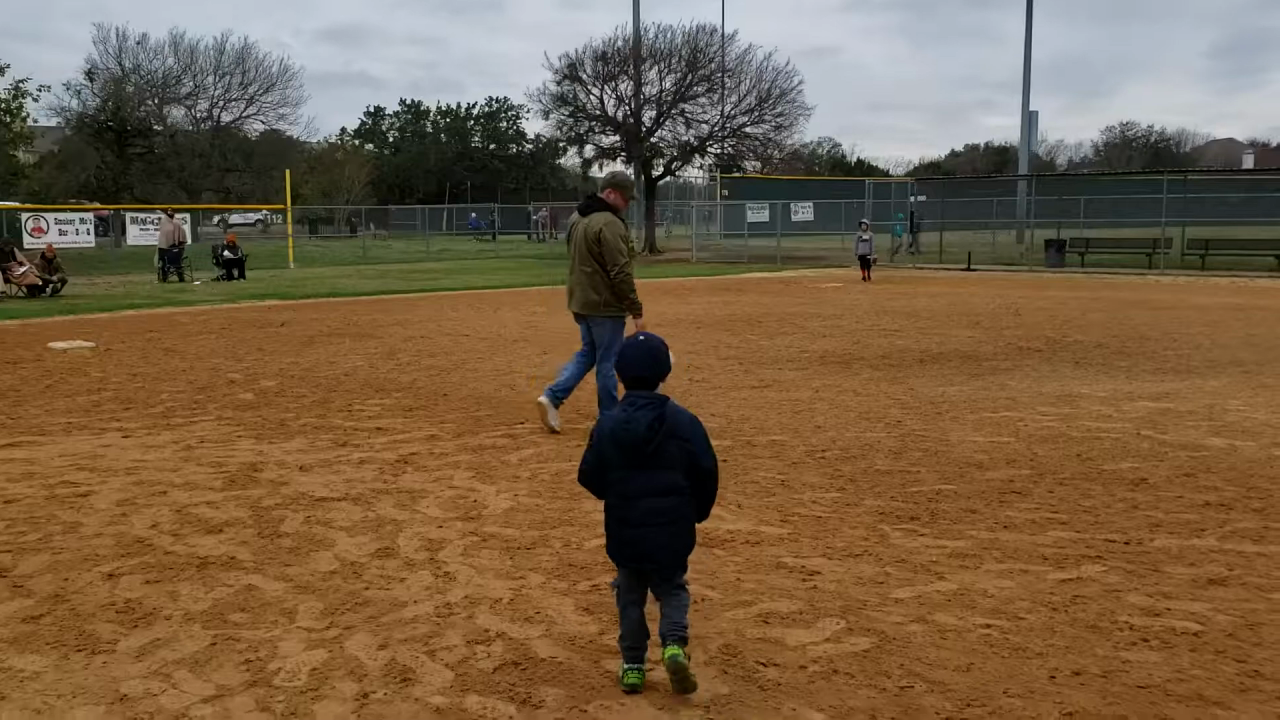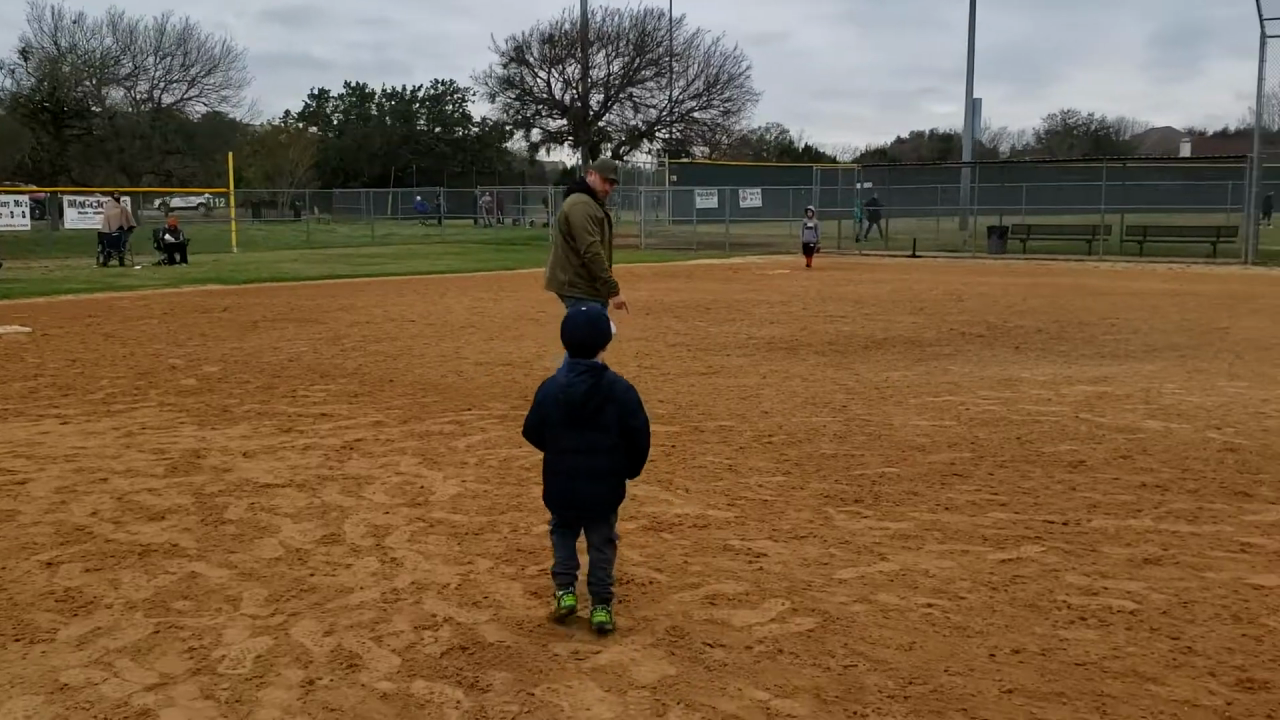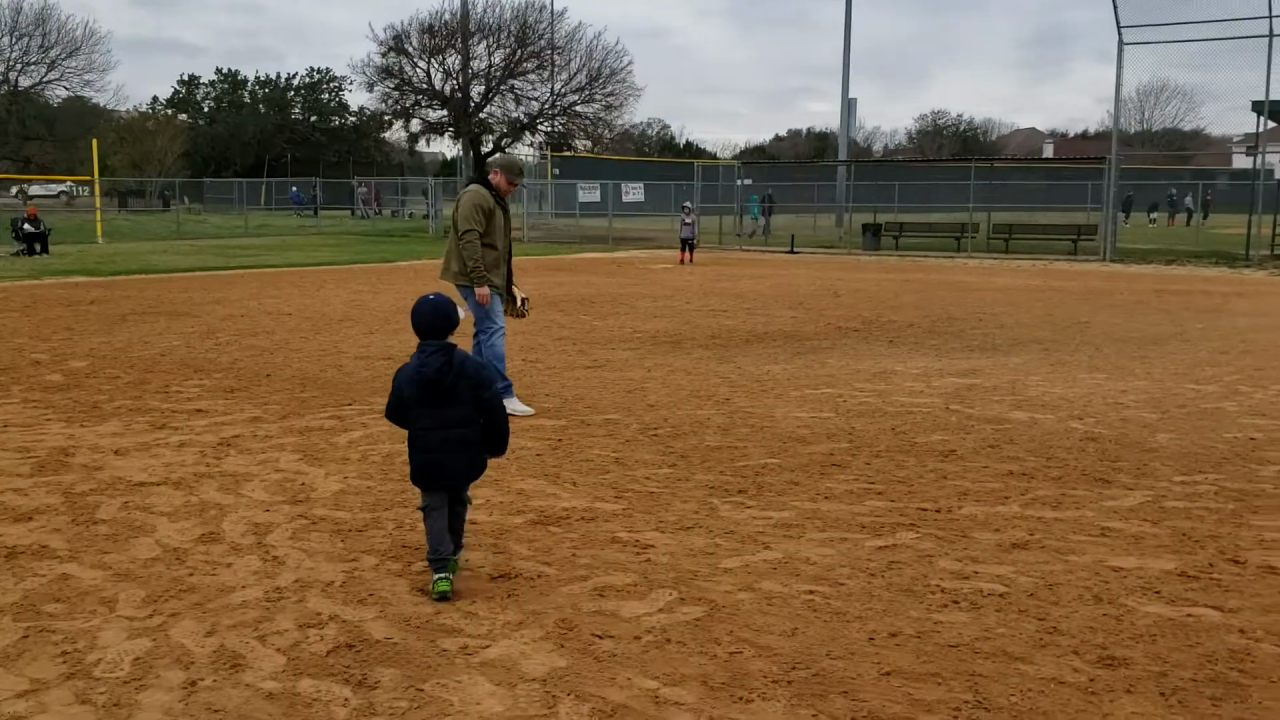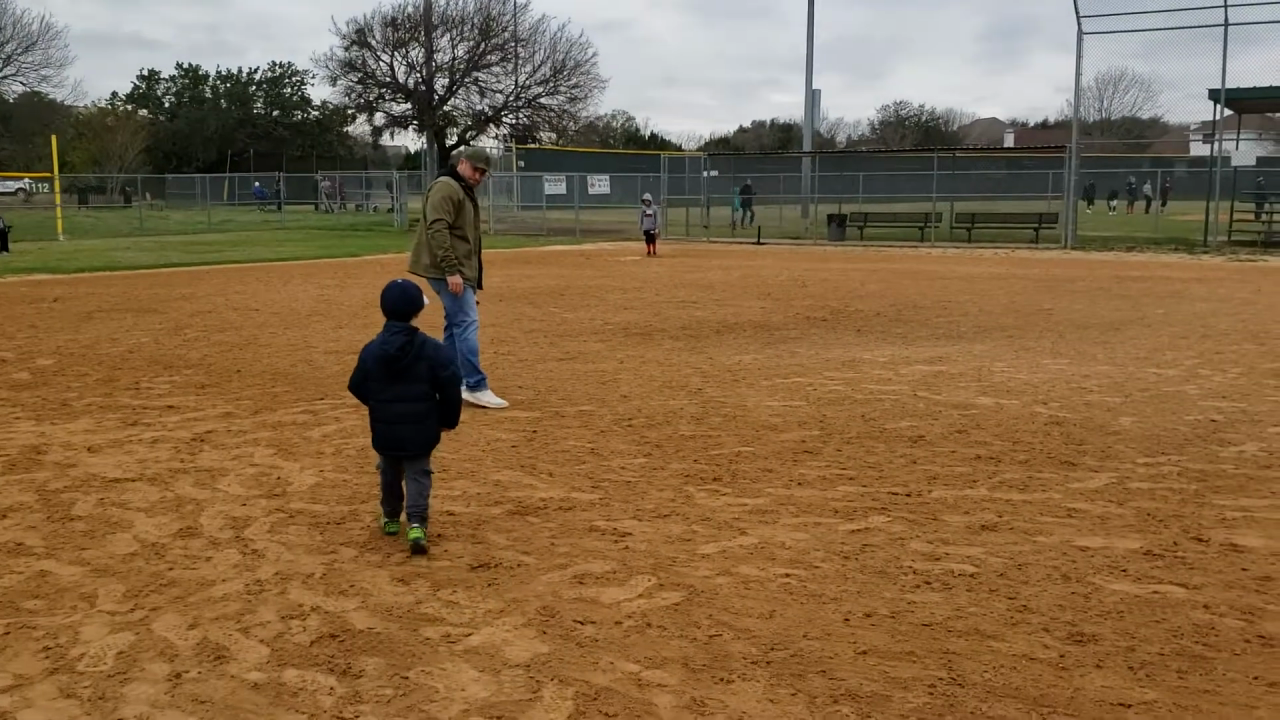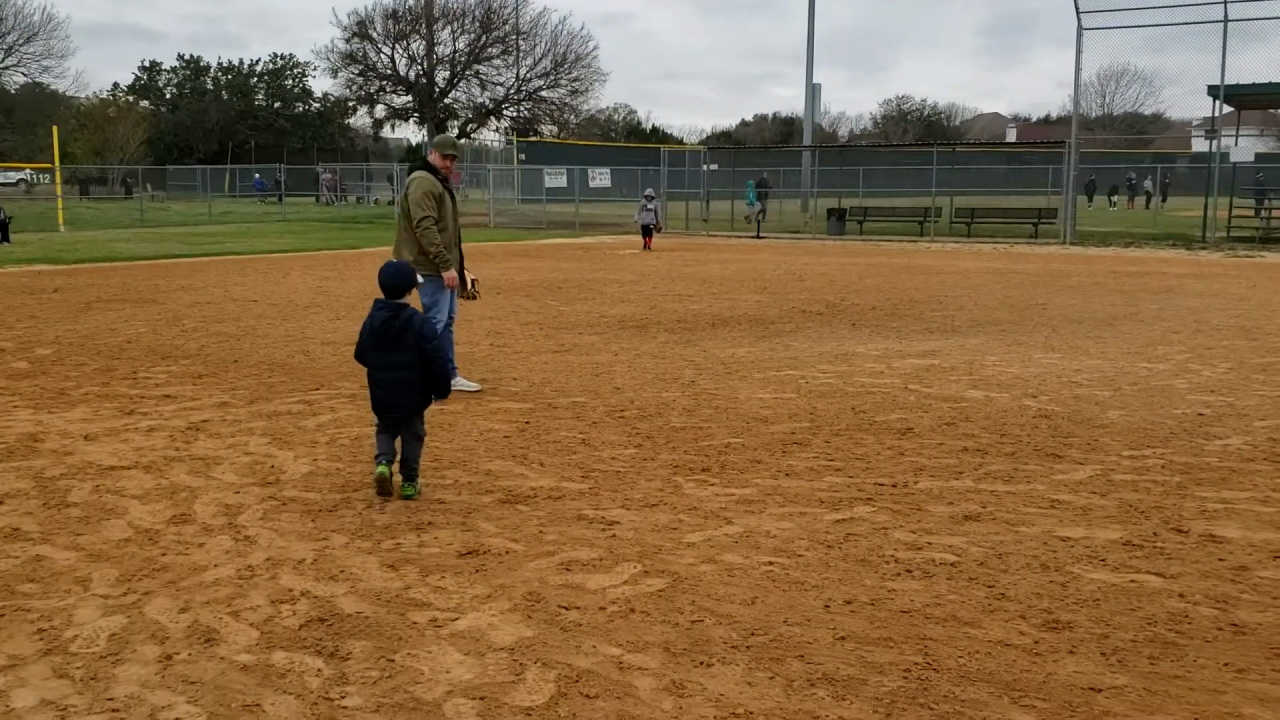
dt=0.5s
person 1, frame 1
left shoulder: (607, 426)
right shoulder: (684, 422)
left elbow: (590, 478)
right elbow: (705, 474)
right wrist: (698, 512)
left hip: (626, 530)
right hip: (672, 529)
left knee: (631, 593)
right knee: (671, 589)
left ankle: (633, 663)
right ankle: (675, 646)
person 1, frame 2
left shoulder: (550, 388)
right shoulder: (620, 389)
left elbow: (533, 433)
right elbow: (638, 436)
right wrist: (631, 469)
left hip: (562, 483)
right hip: (605, 483)
left knee: (564, 532)
right knee: (602, 541)
left ankle: (565, 591)
right ankle: (601, 607)
person 1, frame 3
left shoulder: (406, 372)
right shoulder: (472, 367)
left elbow: (394, 414)
right elbow: (493, 412)
right wrist: (496, 445)
left hip: (426, 458)
right hip: (465, 455)
left knee: (436, 510)
right knee: (457, 502)
left ankle: (442, 573)
right ankle: (452, 554)
person 1, frame 4
left shoulder: (372, 350)
right shoulder: (432, 349)
left elbow: (357, 387)
right elbow: (450, 388)
right wrist: (448, 419)
left hip: (385, 428)
right hip: (421, 428)
left knee: (390, 471)
right knee: (418, 474)
left ankle: (391, 518)
right ankle: (416, 525)
person 1, frame 5
left shoulder: (371, 322)
right shoulder: (420, 323)
left elbow: (361, 356)
right elbow: (437, 360)
right wrist: (441, 390)
left hip: (382, 393)
right hip: (413, 393)
left knee: (386, 430)
right knee: (412, 433)
left ankle: (383, 465)
right ankle: (409, 481)
person 2, frame 1
left shoulder: (578, 218)
right shoulder: (609, 223)
right elbow: (621, 273)
right wrist: (636, 311)
left hip: (583, 301)
right hip: (604, 305)
left knee: (588, 354)
right knee: (609, 360)
left ankle: (552, 397)
person 2, frame 2
left shoulder: (591, 204)
right shoulder: (581, 205)
right elbow: (592, 251)
left wrist: (607, 289)
right wrist: (613, 290)
left hip: (584, 285)
right hip: (581, 286)
person 2, frame 3
left shoulder: (497, 200)
right shoulder: (475, 196)
right elbow: (469, 241)
left wrist: (508, 284)
right wrist: (480, 282)
left hip: (492, 279)
right hip: (477, 279)
left knee: (486, 331)
right knee: (493, 330)
right ankle: (504, 396)
person 2, frame 4
left shoulder: (466, 193)
right shoulder: (445, 188)
right elbow: (438, 231)
left wrist: (474, 280)
right wrist: (451, 270)
left hip: (460, 272)
right hip: (448, 272)
left knee: (456, 324)
right knee: (466, 323)
right ankle: (476, 387)
person 2, frame 5
left shoulder: (440, 182)
right shoulder: (422, 182)
right elbow: (425, 228)
left wrist: (454, 265)
right wrist: (446, 265)
left hip: (440, 265)
right hip: (428, 265)
left knee: (446, 319)
right knee: (434, 320)
left ankle: (446, 375)
